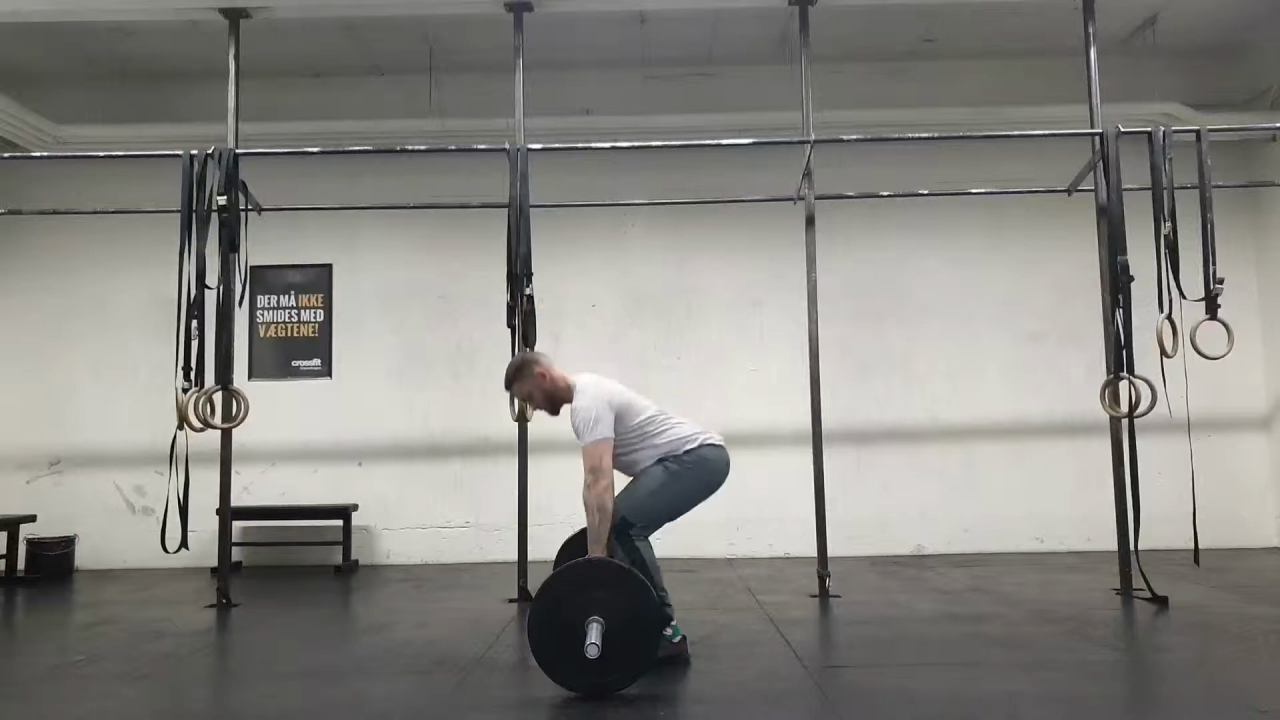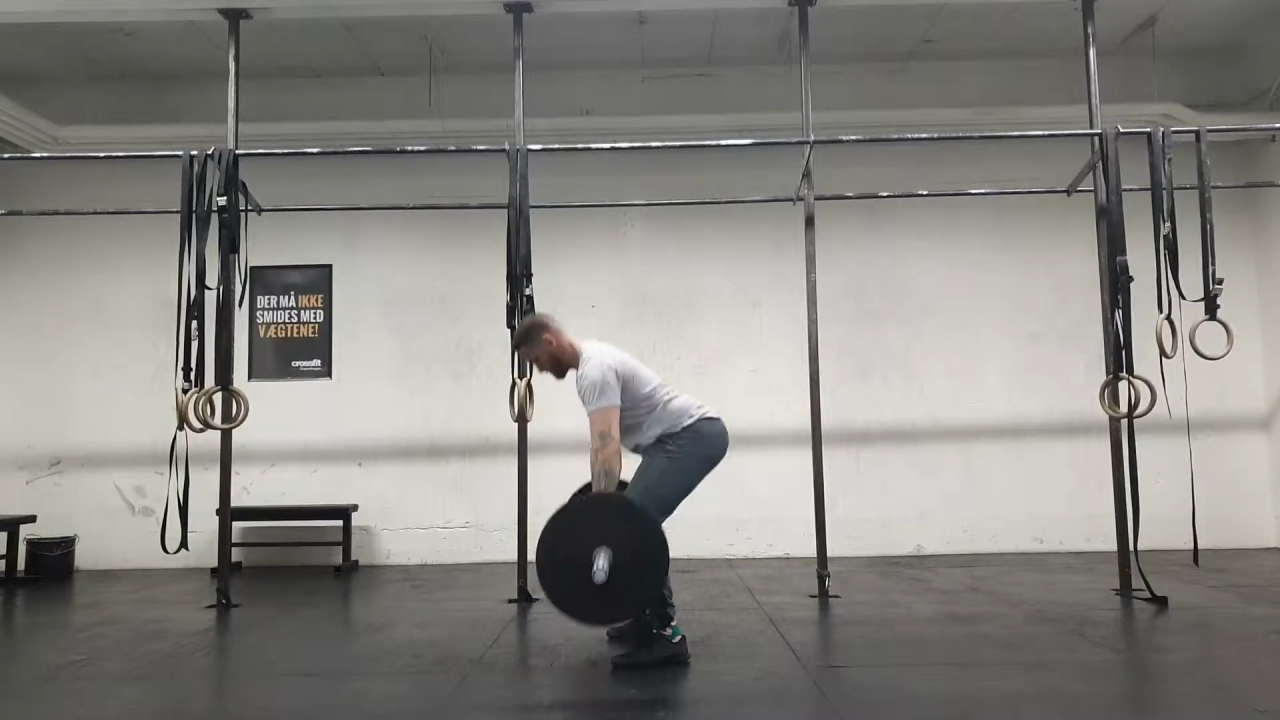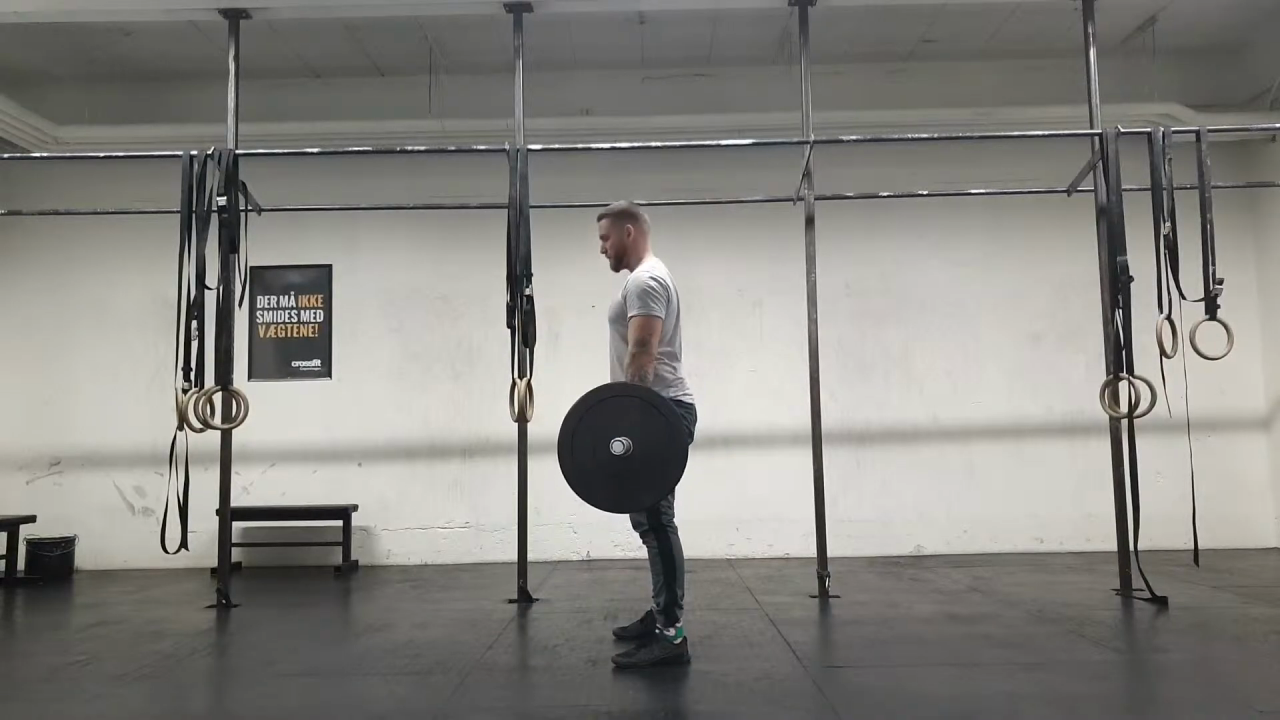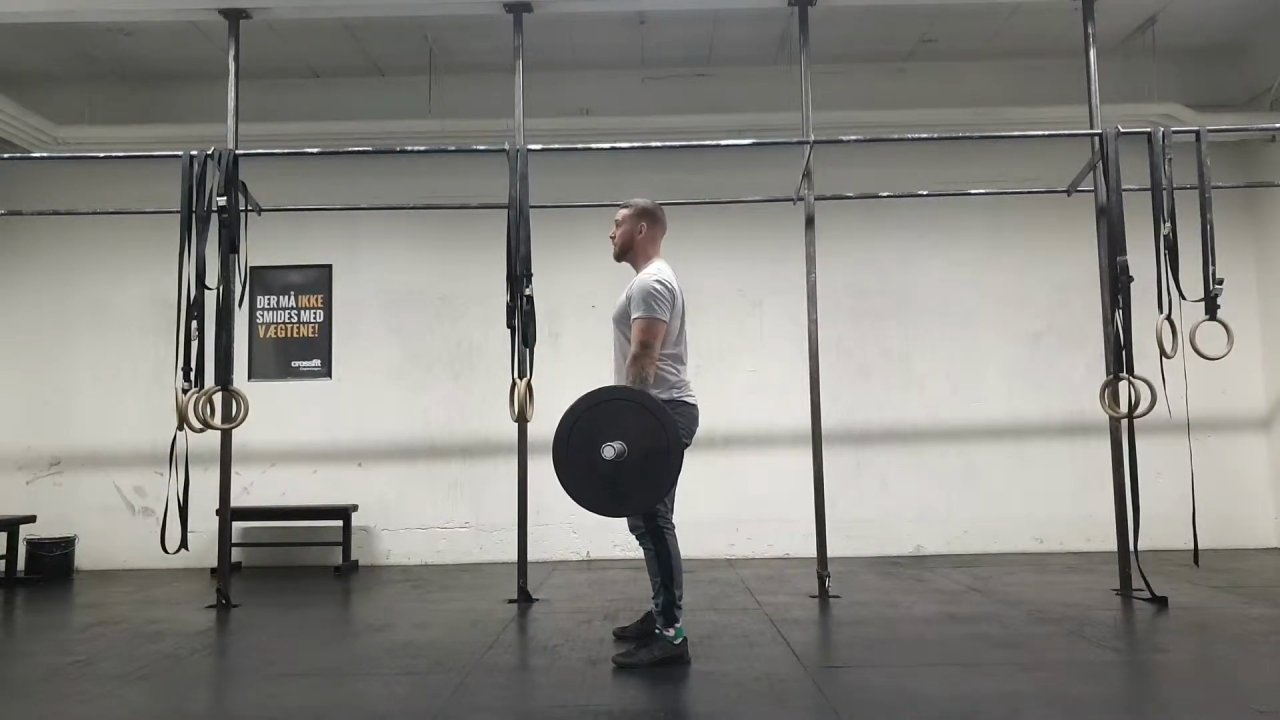
dt=0.7s
person 1, frame 1
left shoulder: (587, 402)
right shoulder: (587, 390)
left elbow: (598, 484)
right elbow: (601, 480)
left wrist: (596, 556)
right wrist: (601, 542)
left hip: (696, 458)
right hip: (699, 456)
left knee: (622, 527)
right knee: (622, 524)
left ankle: (665, 633)
person 1, frame 2
left shoulder: (594, 370)
right shoulder: (594, 359)
left elbow: (606, 448)
right elbow: (608, 443)
left hip: (694, 435)
right hip: (688, 433)
left ankle: (667, 635)
right ankle: (656, 617)
person 1, frame 3
left shoulder: (645, 280)
right shoulder: (646, 278)
left elbow: (641, 356)
left knee: (655, 520)
right knee: (650, 518)
left ankle: (671, 634)
right ankle: (663, 615)
person 1, frame 4
left shoulder: (650, 282)
right shoulder: (651, 280)
left elbow: (643, 357)
left hip: (661, 414)
left knee: (650, 520)
right knee: (648, 519)
left ankle: (670, 635)
right ankle: (662, 615)
